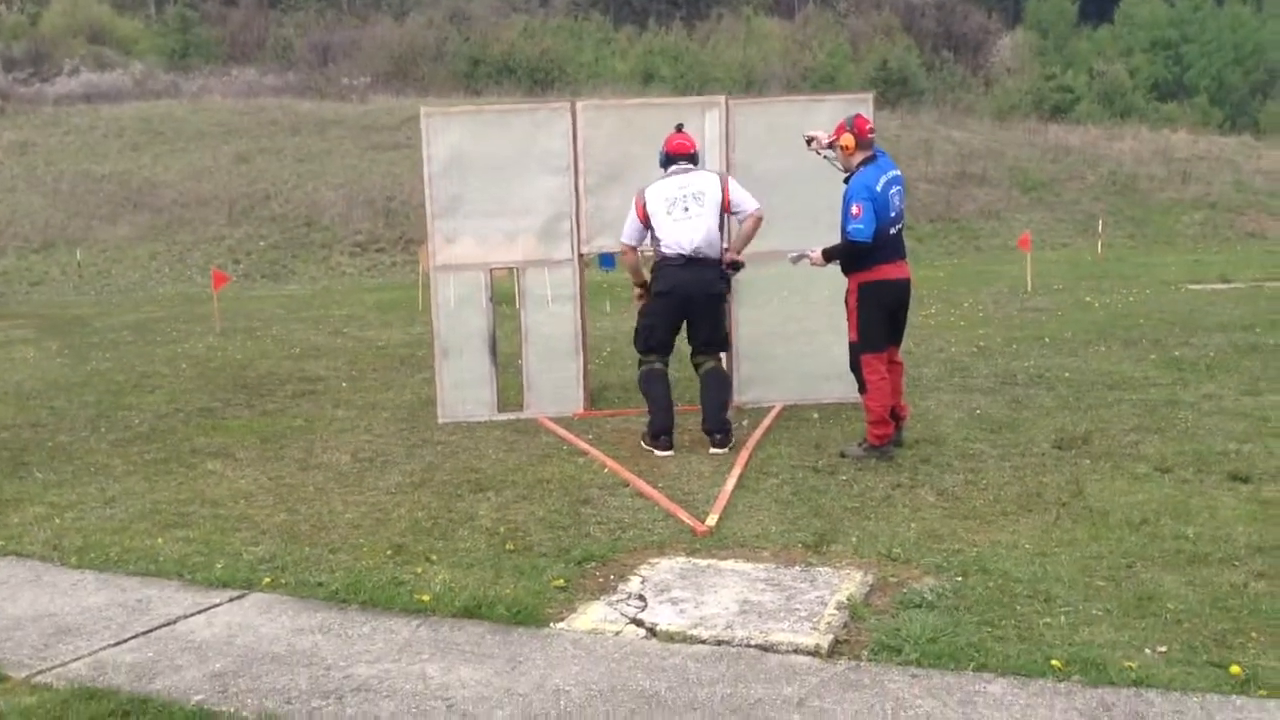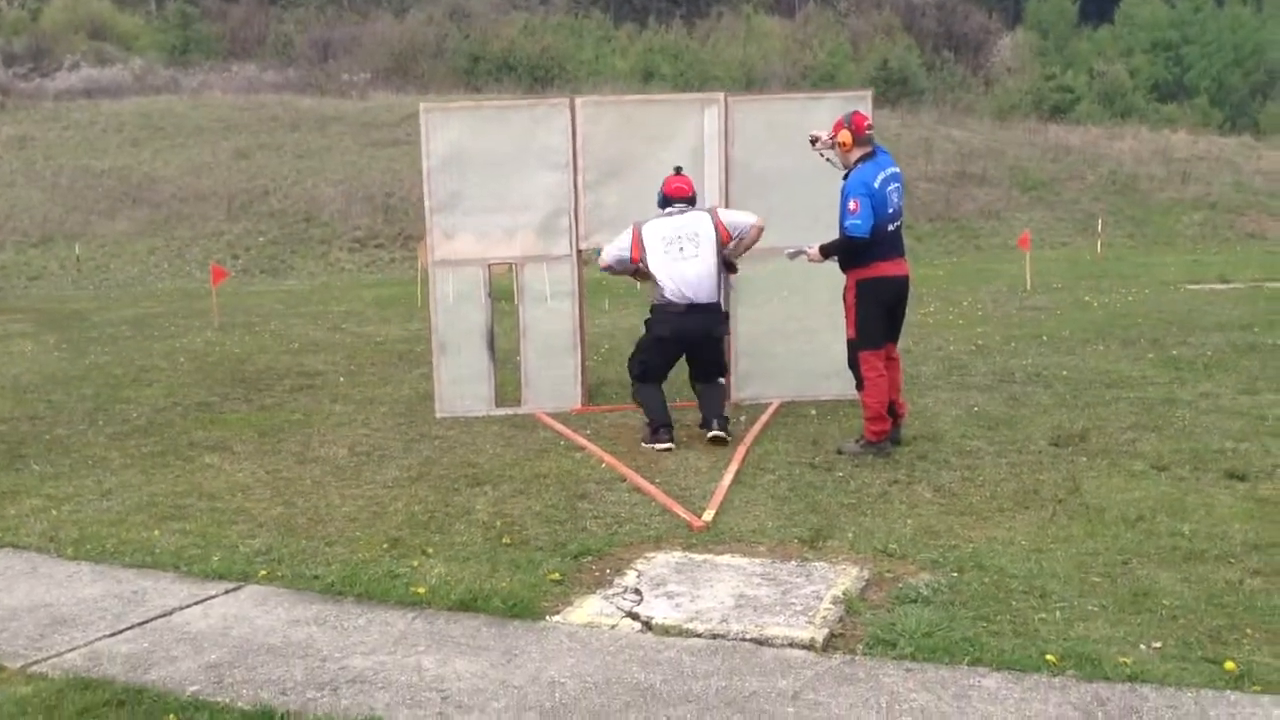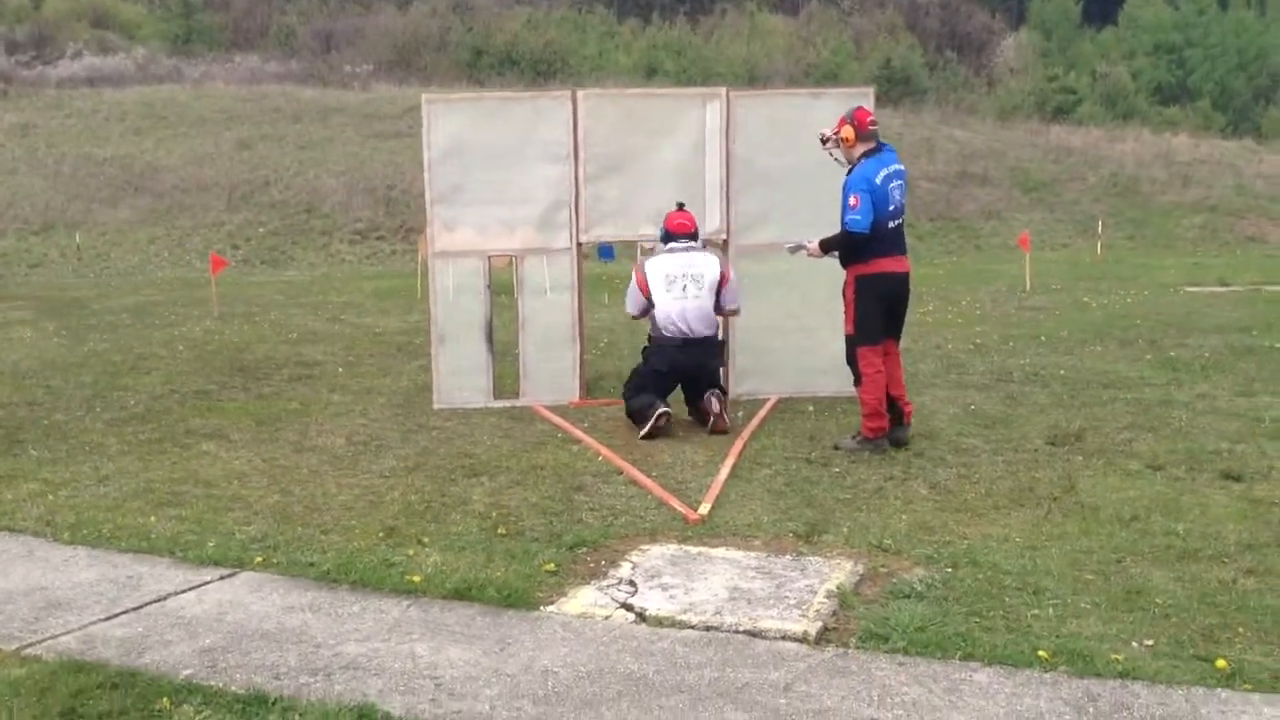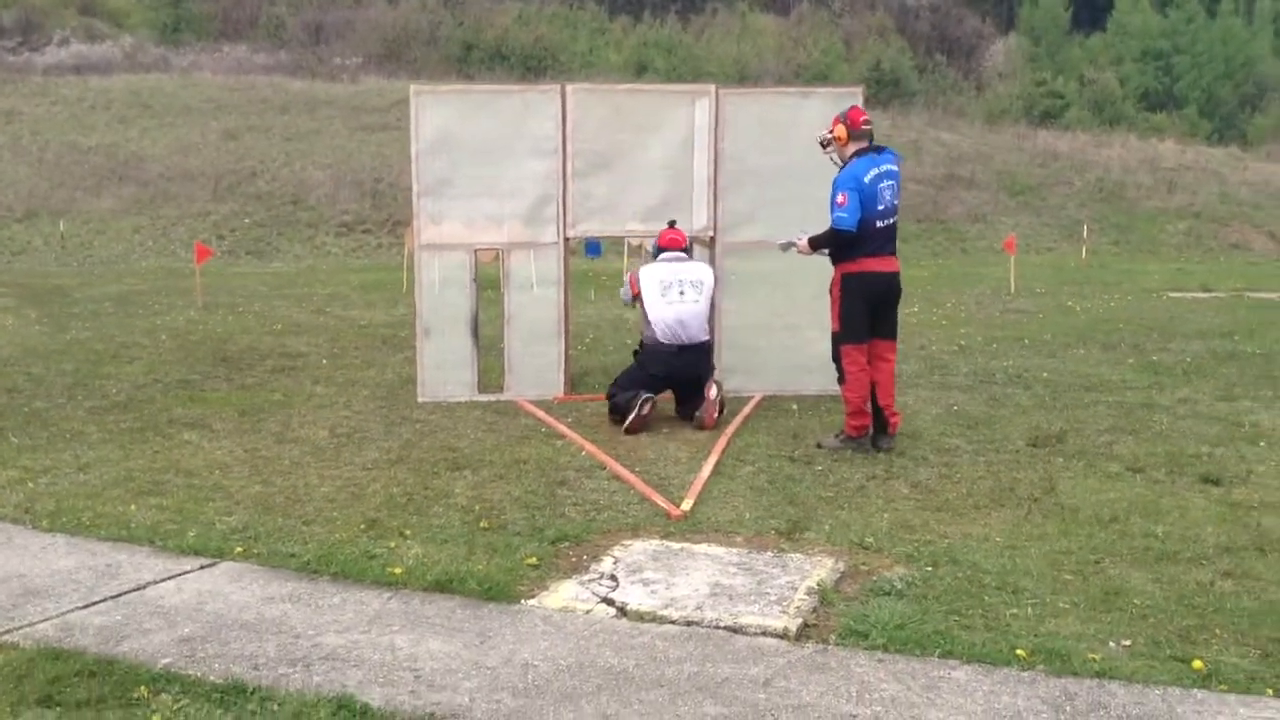
dt=0.2s
person 1, frame 1
left shoulder: (859, 186)
right shoulder: (888, 166)
left elbow: (859, 242)
right elbow: (871, 152)
left wrist: (826, 255)
right wrist: (829, 142)
left hip: (871, 284)
right hip: (899, 277)
left knee: (869, 362)
right knee: (889, 356)
left ankle: (879, 440)
right ankle: (895, 424)
person 1, frame 2
left shoulder: (857, 182)
right shoulder: (888, 163)
left elbow: (856, 238)
right elbow: (873, 148)
left wrist: (823, 251)
right wrist: (831, 142)
left hip: (868, 280)
right hip: (897, 274)
left knee: (867, 359)
right knee: (887, 353)
left ankle: (876, 436)
right ankle: (894, 423)
person 1, frame 3
left shoulder: (859, 178)
right shoulder: (893, 161)
left elbow: (856, 233)
right elbow: (879, 146)
left wrist: (823, 246)
right wrist: (837, 142)
left hip: (869, 276)
right hip: (898, 272)
left knee: (866, 356)
right knee: (889, 351)
left ankle: (873, 433)
right ankle: (899, 422)
person 1, frame 4
left shoulder: (848, 177)
right shoulder: (890, 162)
left elbow: (843, 231)
left wrist: (812, 244)
right wrist: (838, 149)
left hip: (856, 275)
right hip: (889, 273)
left knee: (851, 355)
right knee: (883, 353)
left ankle: (856, 432)
right ankle: (886, 430)
person 2, frame 1
left shoulder: (648, 194)
right shoulder: (718, 182)
left elbow: (627, 249)
right elbow: (755, 215)
left wrist: (641, 284)
right wrist: (733, 252)
left hip: (668, 278)
right hip: (708, 277)
left knee: (653, 358)
right knee: (709, 358)
left ankle: (661, 435)
right ankle: (719, 434)
person 2, frame 2
left shoulder: (643, 230)
right shoulder: (712, 219)
left elbow: (605, 261)
right elbow: (756, 225)
left wrist: (638, 271)
right wrist: (731, 255)
left hip: (667, 320)
right hip: (707, 317)
left knee: (645, 378)
right knee: (709, 378)
left ankle: (660, 429)
right ankle: (715, 421)
person 2, frame 3
left shoulder: (647, 267)
right shoulder: (716, 264)
left elbow: (635, 312)
right elbow: (732, 310)
left hip: (664, 351)
right hip: (705, 351)
left knee: (634, 396)
right knee: (702, 401)
left ankle: (653, 409)
right ankle: (711, 404)
person 2, frame 4
left shoulder: (642, 274)
right shoulder: (706, 271)
left elbow: (626, 298)
left hip: (657, 357)
right hip: (697, 358)
left knee: (616, 397)
right knee: (692, 404)
left ankle: (636, 403)
right ankle: (701, 403)
